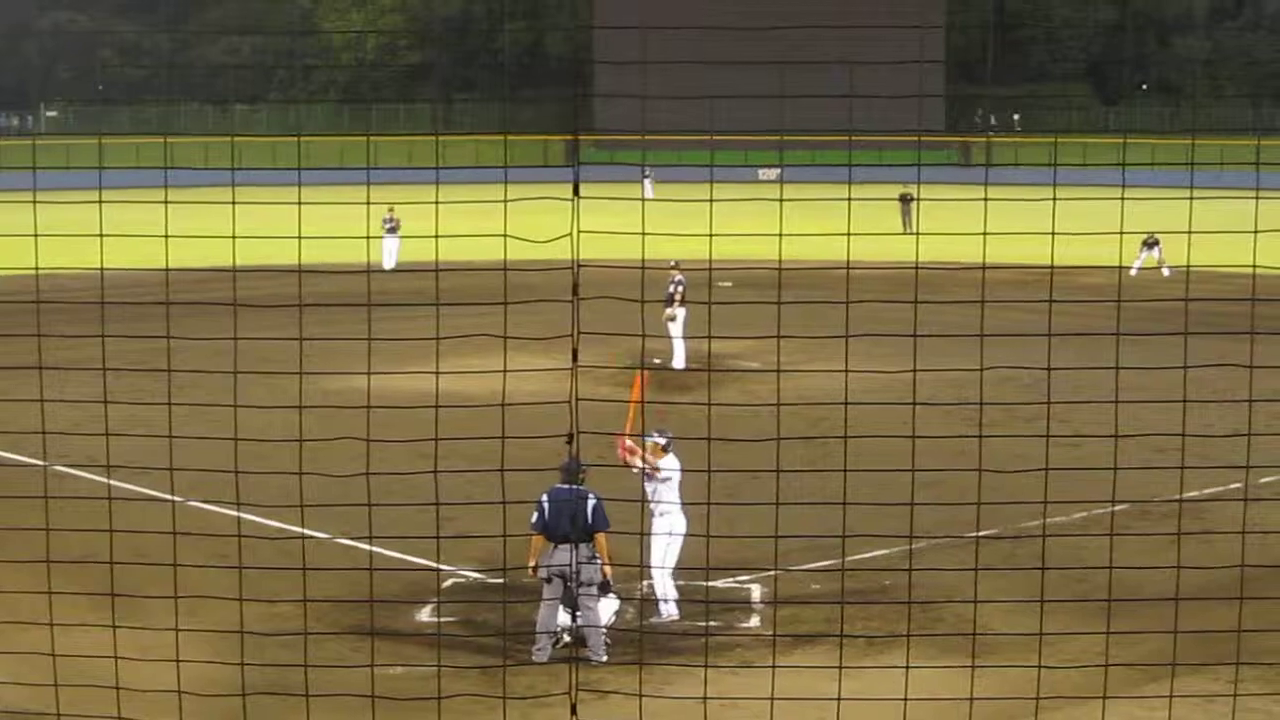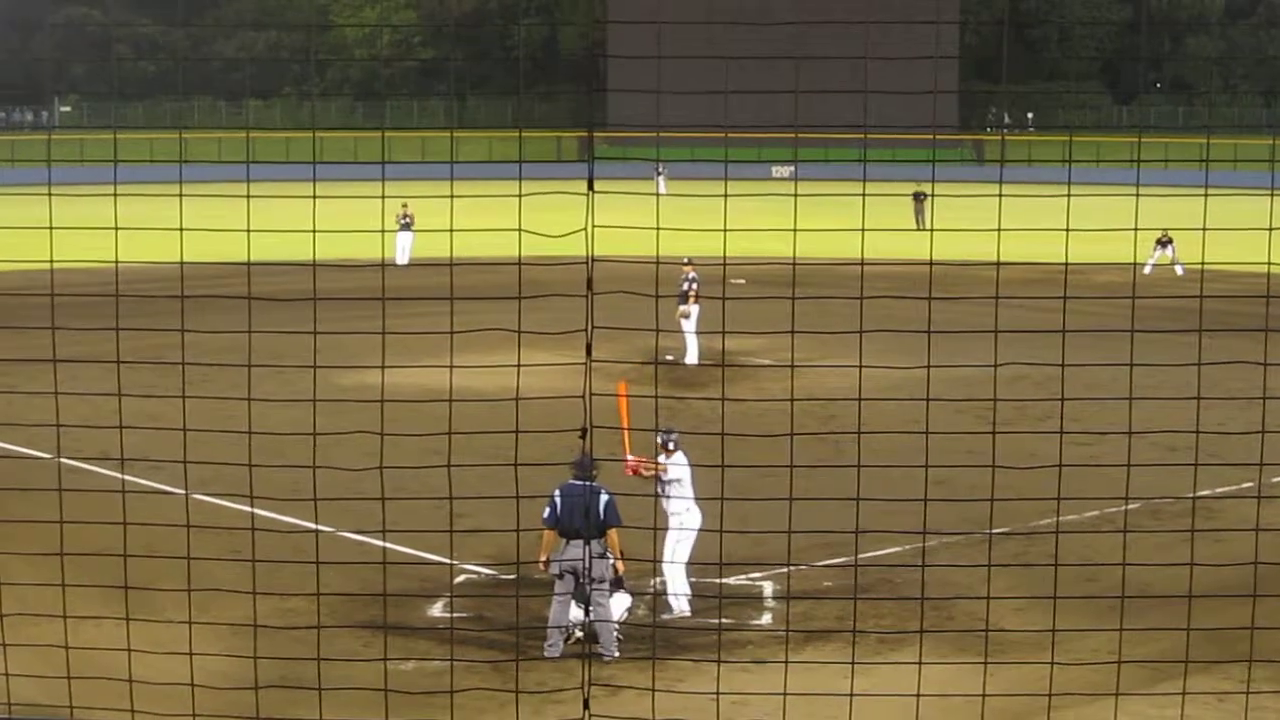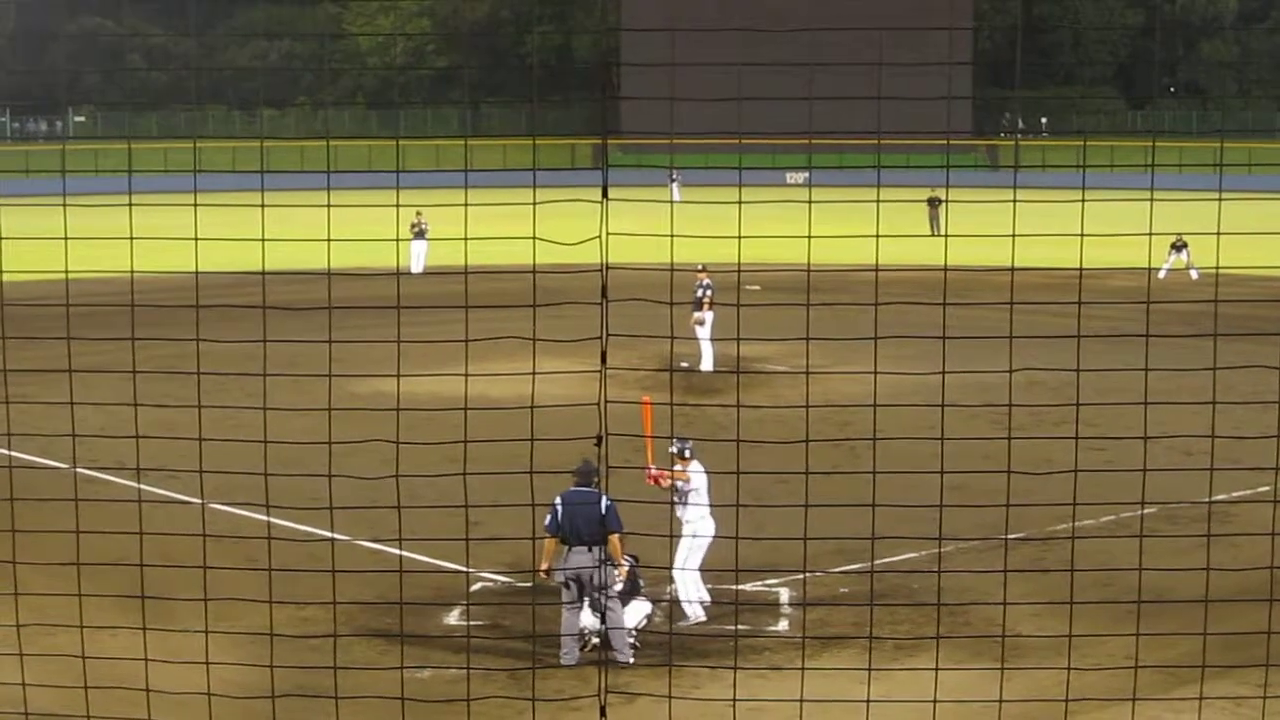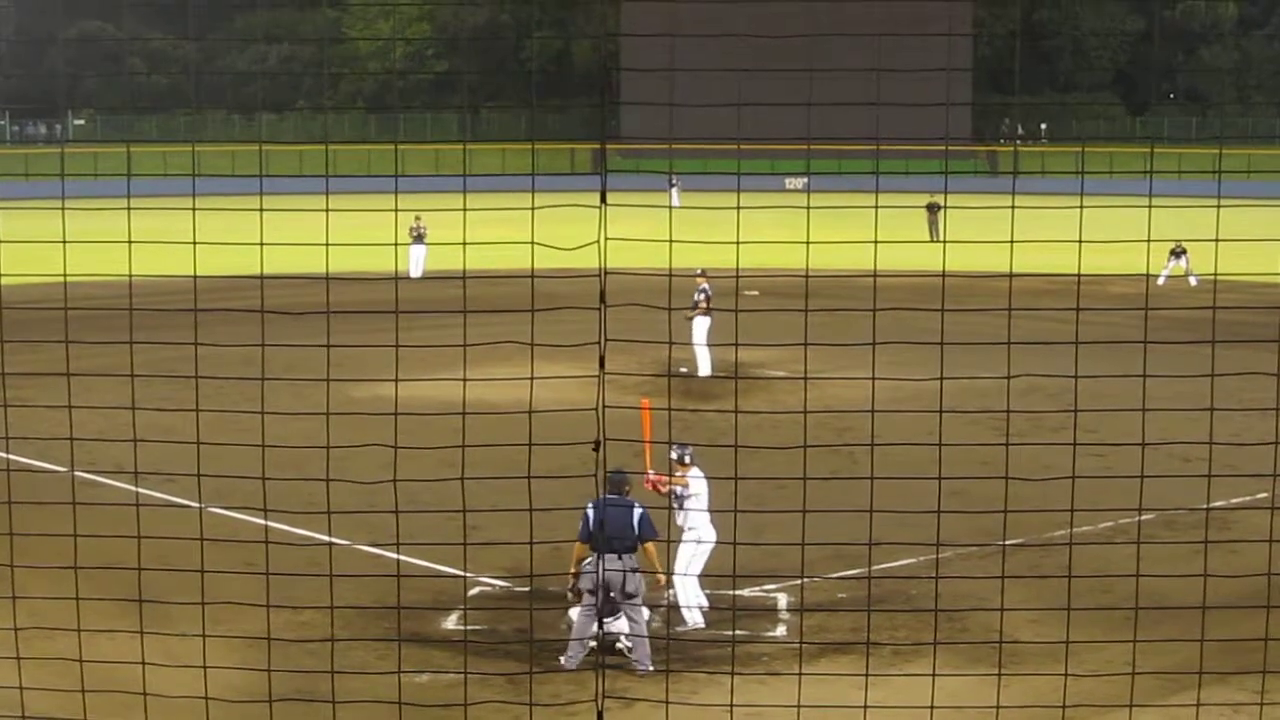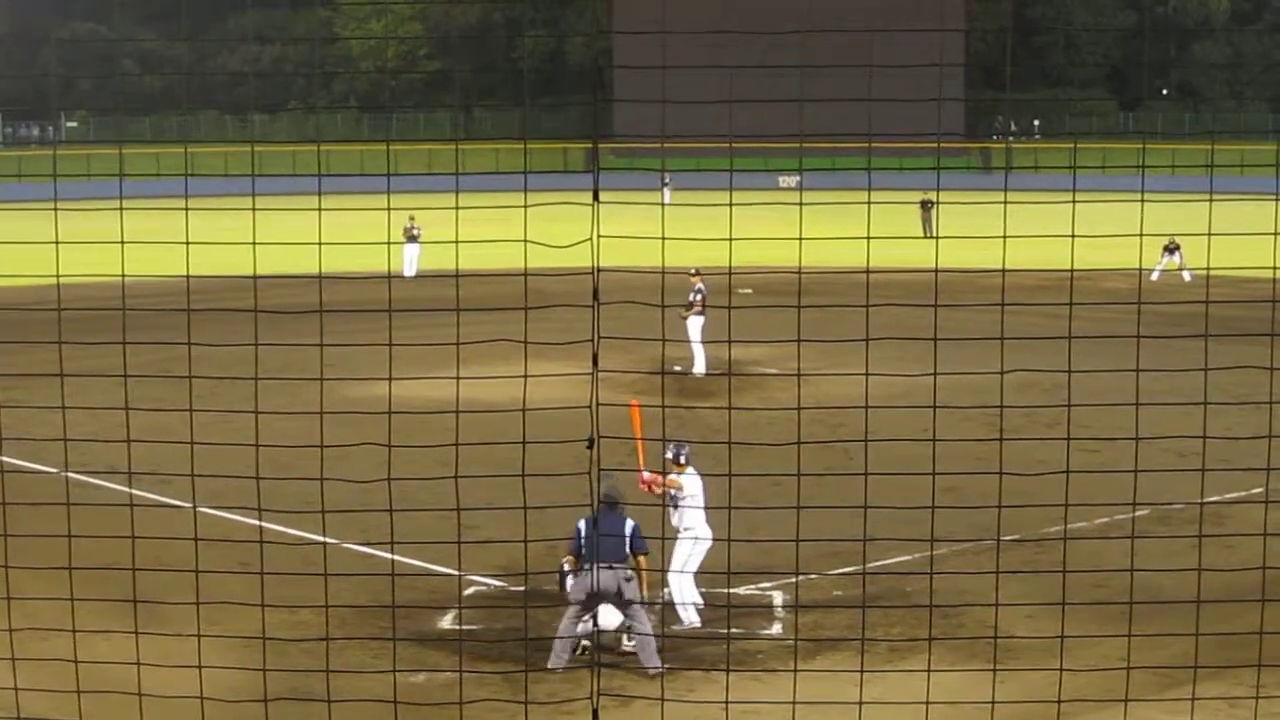
dt=1s
person 1, frame 1
left shoulder: (547, 497)
right shoulder: (590, 499)
left elbow: (537, 533)
right elbow: (599, 534)
left wrist: (533, 559)
right wrist: (605, 562)
left hip: (555, 555)
right hip: (583, 555)
left knee: (548, 604)
right knee: (589, 605)
left ankle: (541, 652)
right ankle: (597, 653)
person 1, frame 2
left shoulder: (560, 493)
right shoulder: (602, 495)
left elbow: (549, 528)
right elbow: (611, 530)
left wrist: (544, 555)
right wrist: (617, 558)
left hip: (567, 551)
right hip: (594, 552)
left knee: (560, 600)
right knee: (600, 601)
left ankle: (552, 648)
right ankle: (608, 649)
person 1, frame 3
left shoulder: (561, 500)
right shoulder: (603, 501)
left elbow: (551, 536)
right elbow: (613, 536)
left wrist: (545, 562)
right wrist: (620, 563)
left hip: (570, 559)
right hip: (596, 559)
left knee: (570, 608)
right knee: (611, 606)
left ankle: (568, 656)
right ankle: (623, 653)
person 1, frame 4
left shoulder: (592, 508)
right shoulder: (636, 509)
left elbow: (581, 542)
right elbow: (648, 544)
left wrist: (574, 567)
right wrist: (658, 570)
left hip: (597, 566)
right hip: (625, 568)
left knee: (586, 614)
right knee: (636, 617)
left ankle: (571, 659)
right ankle: (642, 663)
person 1, frame 5
left shoulder: (585, 523)
right shoulder: (629, 523)
left elbow: (572, 557)
right elbow: (640, 558)
left wrist: (577, 581)
right wrist: (643, 587)
left hip: (588, 576)
right hip: (618, 576)
left knee: (571, 619)
right knee: (638, 620)
left ankle: (556, 662)
right ankle: (653, 664)
person 2, frame 1
left shoulder: (671, 463)
right shoulder: (650, 459)
left elbow: (656, 467)
right elbow: (635, 463)
left wrist: (636, 450)
right wrist: (627, 453)
left hip: (671, 520)
right hip: (659, 518)
left knee: (660, 566)
right knee: (659, 562)
left ankle: (669, 611)
right ankle: (669, 596)
person 2, frame 2
left shoulder: (679, 463)
right shoulder: (664, 459)
left elbow: (660, 468)
right elbow: (652, 474)
left wrist: (637, 462)
right wrist: (637, 470)
left hip: (684, 518)
right hip: (680, 517)
left knee: (670, 562)
right knee: (676, 559)
left ankle: (680, 607)
right ankle: (683, 594)
person 2, frame 3
left shoulder: (696, 471)
right shoulder: (679, 469)
left elbow: (684, 478)
right elbow: (668, 484)
left wrist: (660, 472)
right wrist: (656, 478)
left hip: (697, 527)
right hip: (695, 525)
left knee: (681, 570)
right knee: (689, 566)
left ankle: (695, 613)
right ankle: (701, 598)
person 2, frame 4
left shoulder: (697, 477)
right shoulder: (680, 476)
left elbow: (681, 482)
right elbow: (666, 491)
left wrist: (658, 478)
right wrist: (655, 484)
left hip: (699, 534)
right hip: (691, 533)
left knee: (682, 576)
right knee: (684, 572)
left ankle: (695, 620)
right ankle: (700, 603)
person 2, frame 5
left shoulder: (692, 478)
right shoulder: (675, 476)
left elbow: (676, 485)
right elbow: (663, 493)
left wrist: (654, 478)
right wrist: (651, 485)
left hip: (695, 535)
right hip: (687, 534)
left knee: (676, 576)
right knee: (681, 573)
left ankle: (691, 619)
right ankle: (694, 601)
